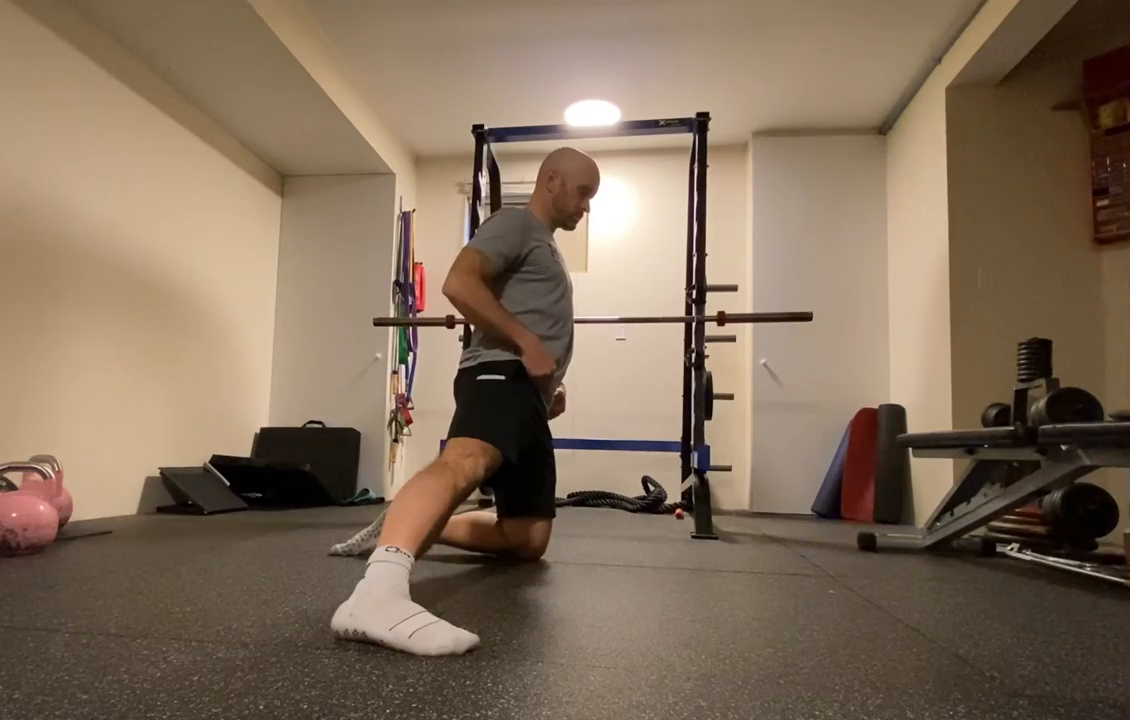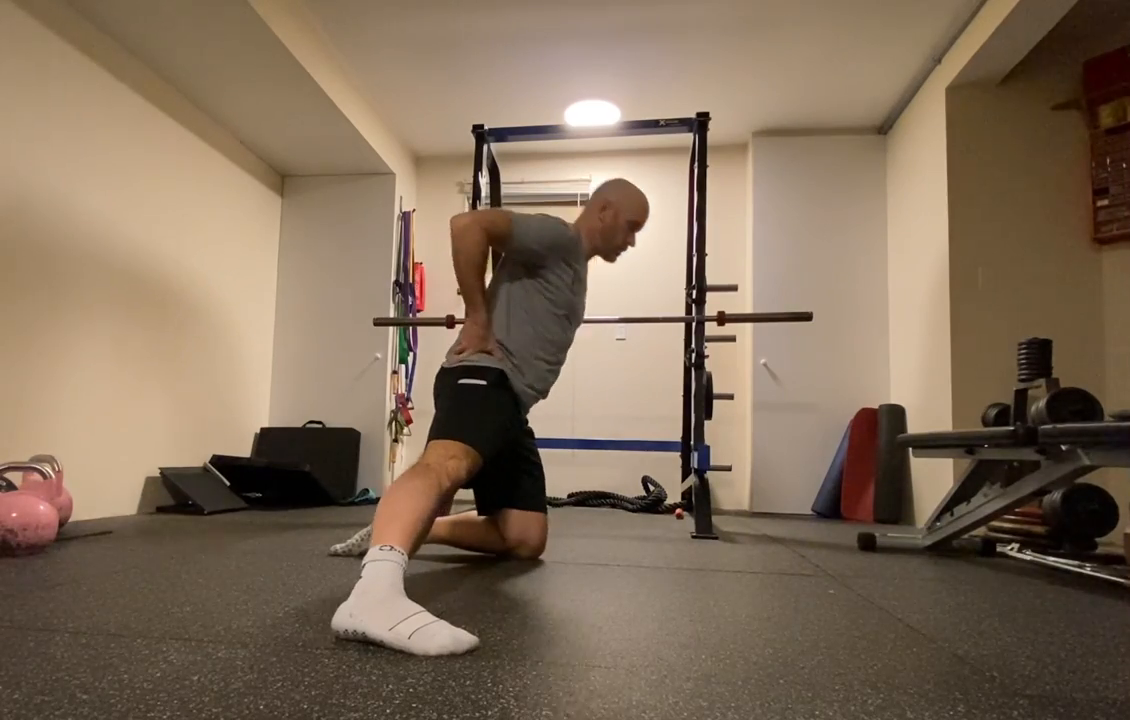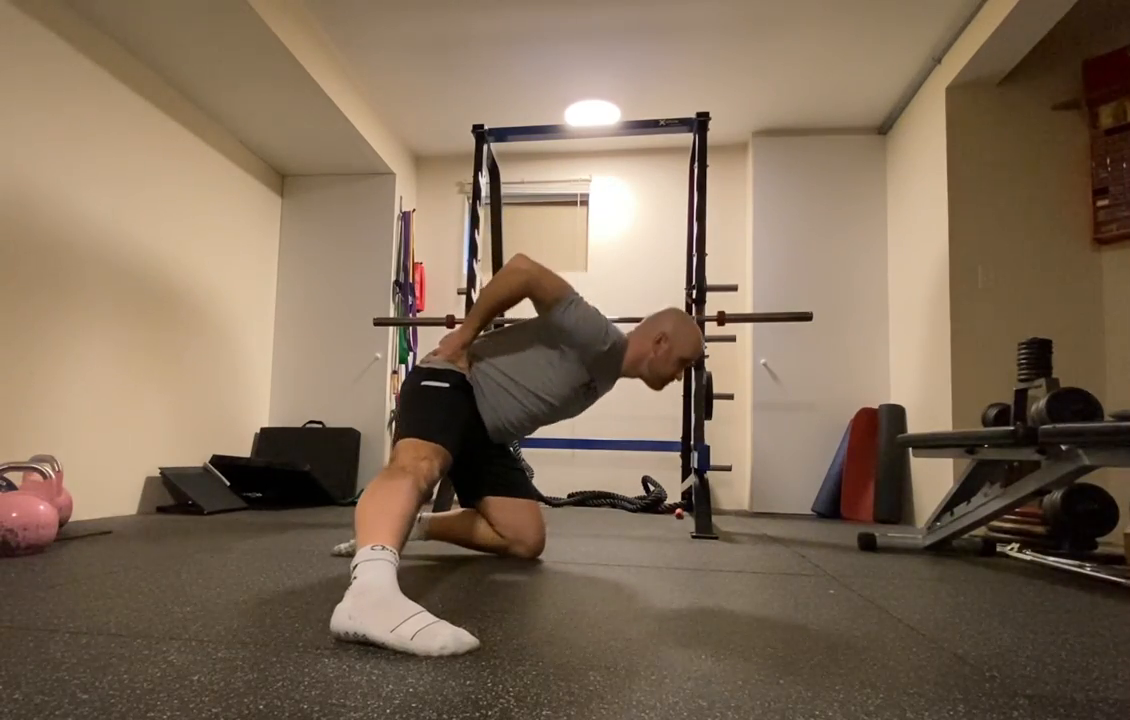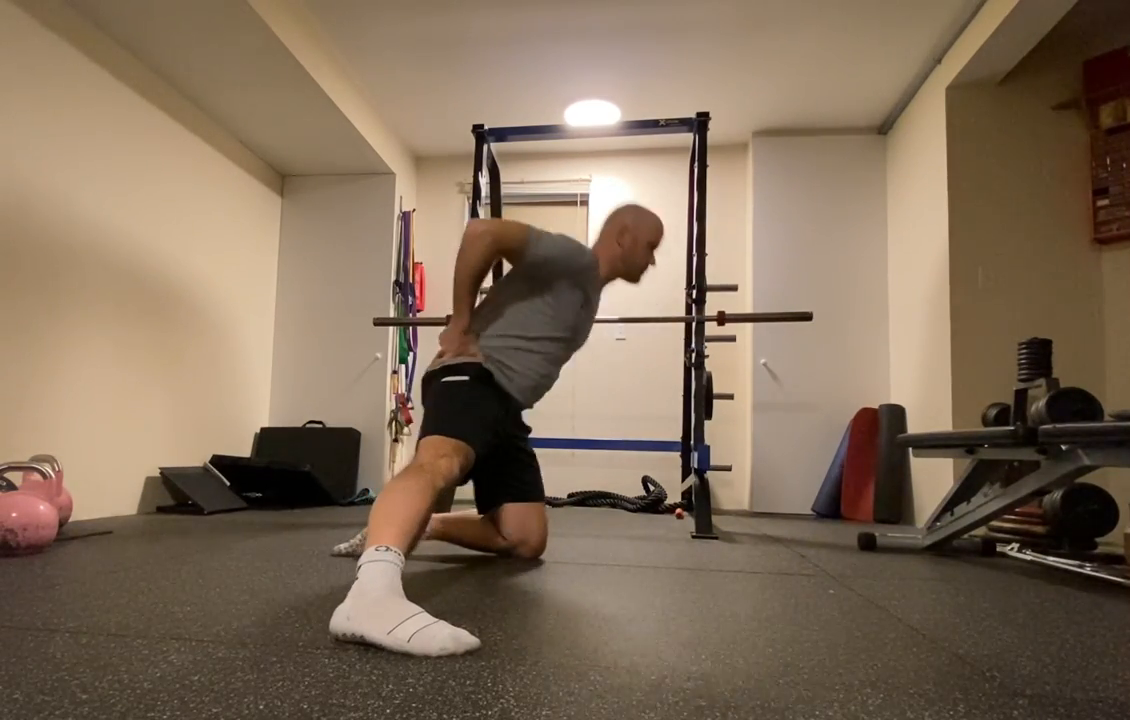
dt=1s
person 1, frame 1
left shoulder: (545, 244)
right shoulder: (516, 224)
right elbow: (459, 283)
left wrist: (550, 386)
right wrist: (526, 342)
left hip: (528, 395)
right hip: (502, 376)
left knee: (527, 541)
right knee: (464, 463)
left ankle: (406, 531)
right ankle: (378, 589)
person 1, frame 2
left shoulder: (574, 264)
right shoulder: (556, 237)
right elbow: (466, 224)
right wrist: (477, 318)
left hip: (511, 402)
right hip: (486, 379)
left knee: (525, 541)
right knee: (446, 464)
left ankle: (405, 529)
right ankle: (375, 588)
person 1, frame 3
left shoulder: (607, 371)
right shoulder: (598, 338)
right elbow: (522, 268)
right wrist: (466, 335)
left hip: (486, 428)
right hip: (451, 384)
left knee: (525, 540)
right knee: (416, 465)
left ankle: (406, 526)
right ankle: (370, 589)
person 1, frame 4
left shoulder: (589, 289)
right shoulder: (572, 259)
right elbow: (482, 231)
right wrist: (461, 323)
left hip: (505, 403)
right hip: (473, 380)
left knee: (526, 540)
right knee: (438, 464)
left ankle: (408, 526)
right ankle: (371, 591)
